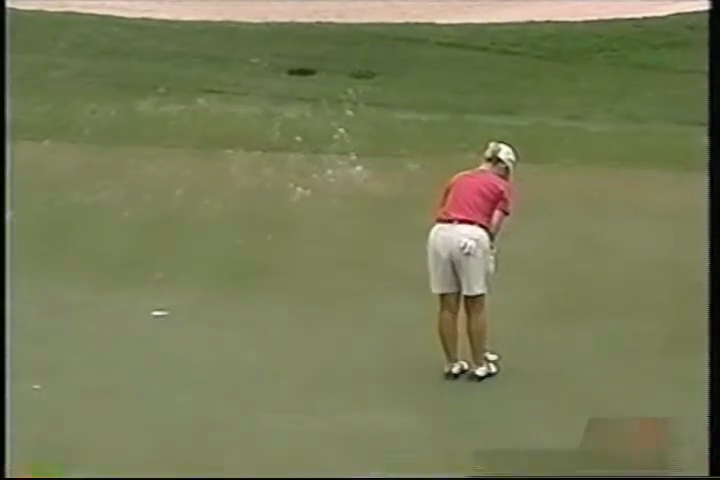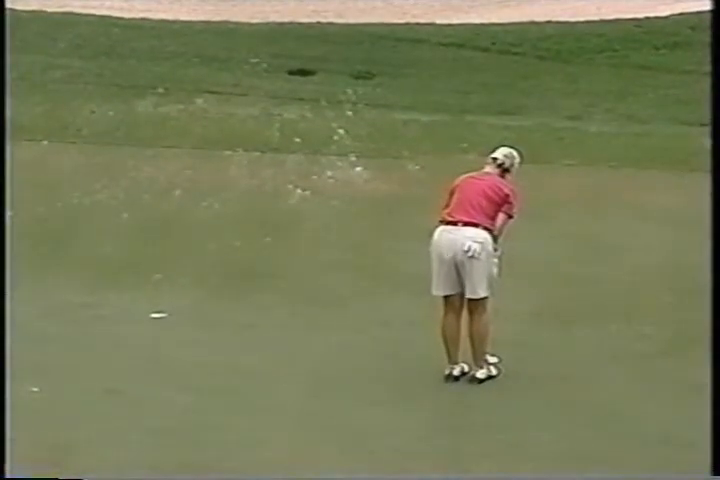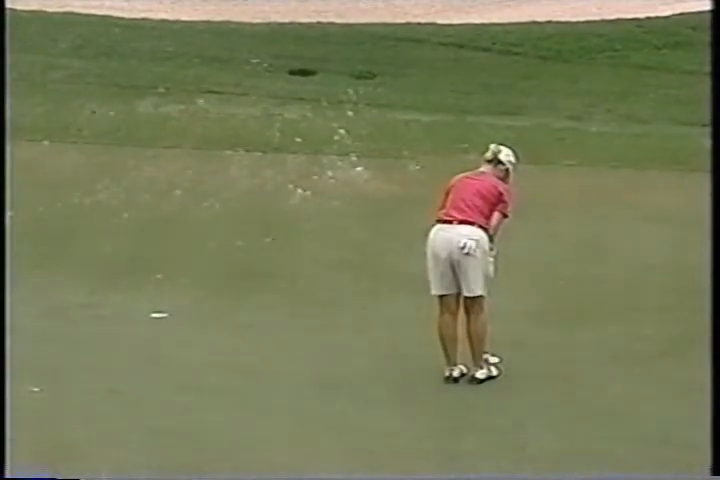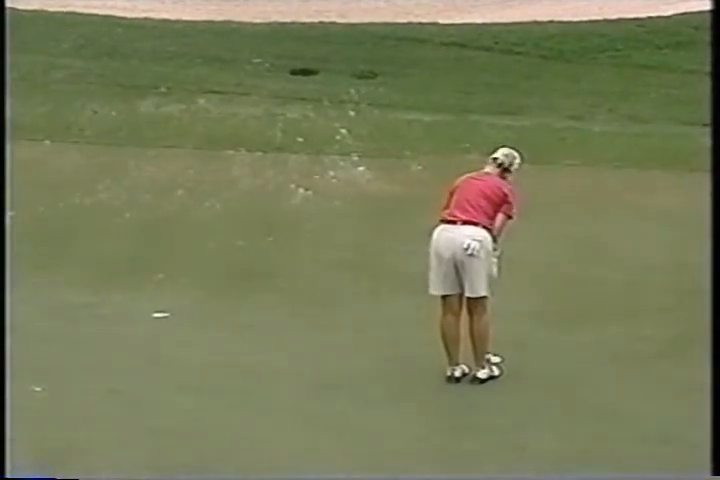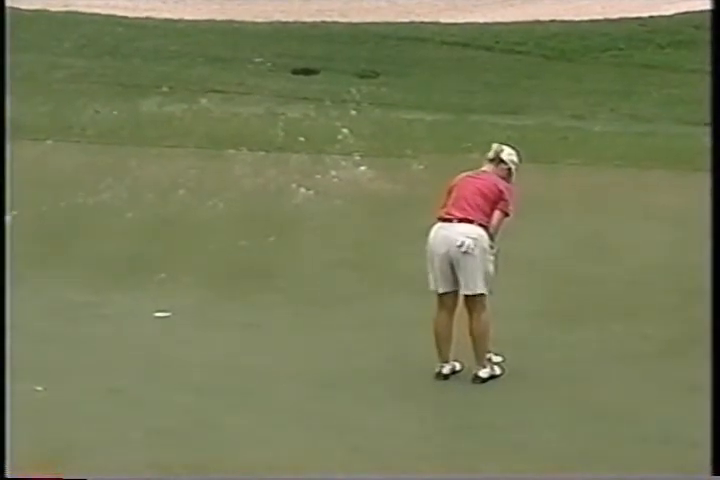
dt=1s
person 1, frame 1
left shoulder: (457, 178)
right shoulder: (502, 186)
right elbow: (494, 226)
right wrist: (488, 246)
left hip: (440, 234)
right hip: (470, 238)
left knee: (447, 306)
right knee: (475, 307)
left ankle: (453, 364)
right ankle: (479, 365)
person 1, frame 2
left shoulder: (462, 180)
right shoulder: (507, 190)
right elbow: (498, 228)
right wrist: (492, 249)
left hip: (444, 236)
right hip: (474, 239)
left knee: (451, 308)
right knee: (478, 309)
left ankle: (453, 366)
right ankle: (480, 367)
person 1, frame 3
left shoulder: (457, 180)
right shoulder: (501, 189)
right elbow: (493, 227)
right wrist: (488, 248)
left hip: (439, 235)
right hip: (470, 238)
left knee: (447, 309)
right knee: (475, 309)
left ankle: (452, 367)
right ankle: (480, 368)
person 1, frame 4
left shoulder: (462, 181)
right shoulder: (506, 190)
right elbow: (497, 228)
right wrist: (492, 248)
left hip: (443, 235)
right hip: (474, 239)
left knee: (450, 309)
right knee: (478, 310)
left ankle: (454, 367)
right ankle: (481, 368)
person 1, frame 5
left shoulder: (460, 179)
right shoulder: (503, 187)
right elbow: (493, 226)
right wrist: (488, 247)
left hip: (440, 233)
right hip: (470, 237)
left knee: (444, 306)
right knee: (477, 308)
left ankle: (444, 365)
right ankle: (483, 367)
